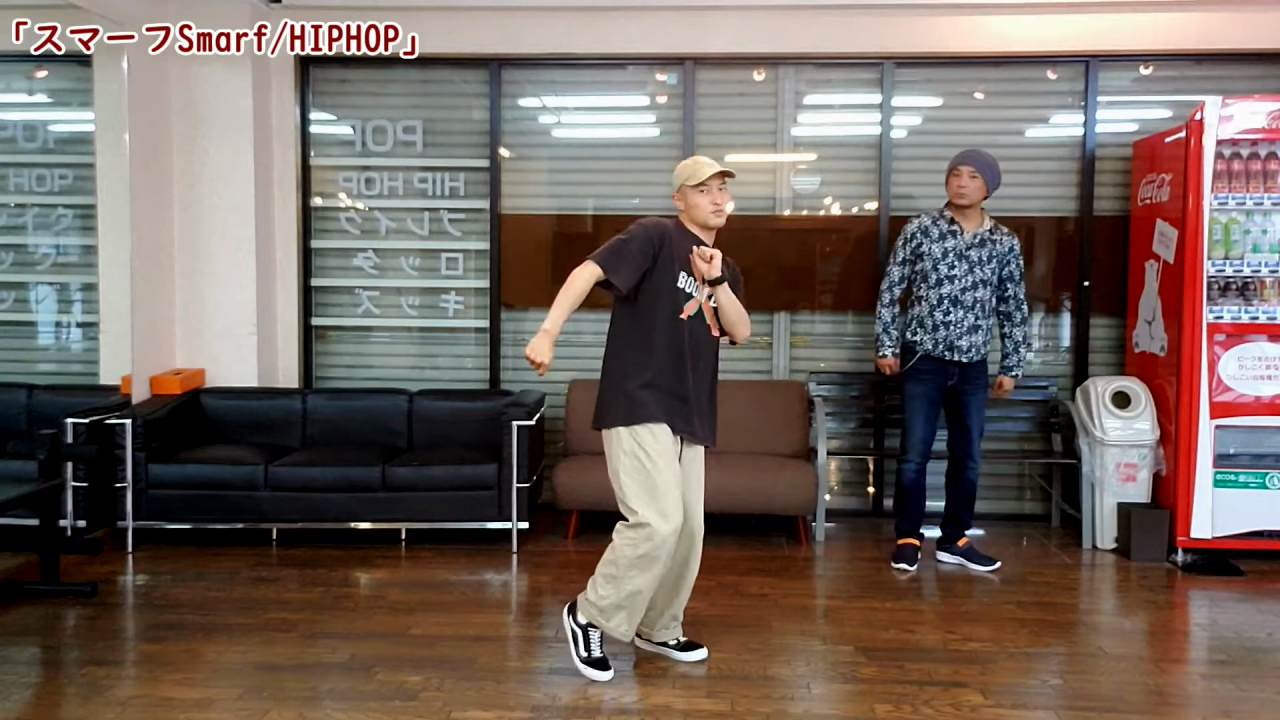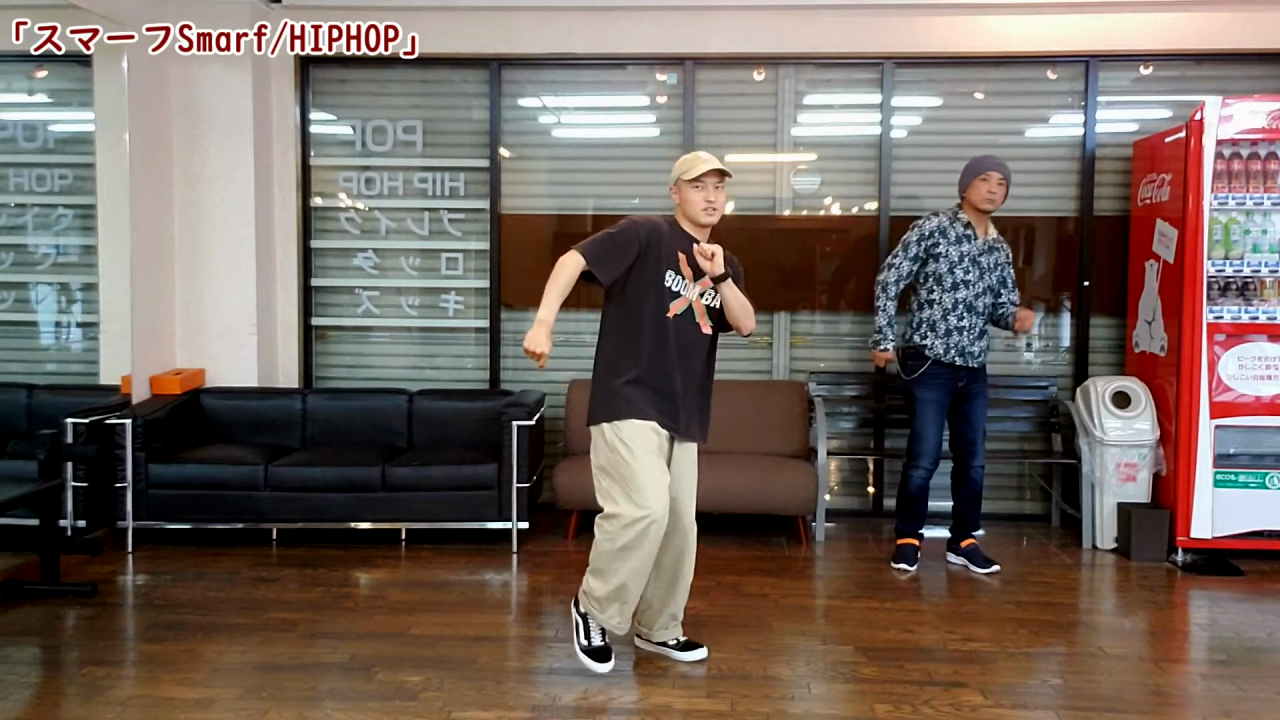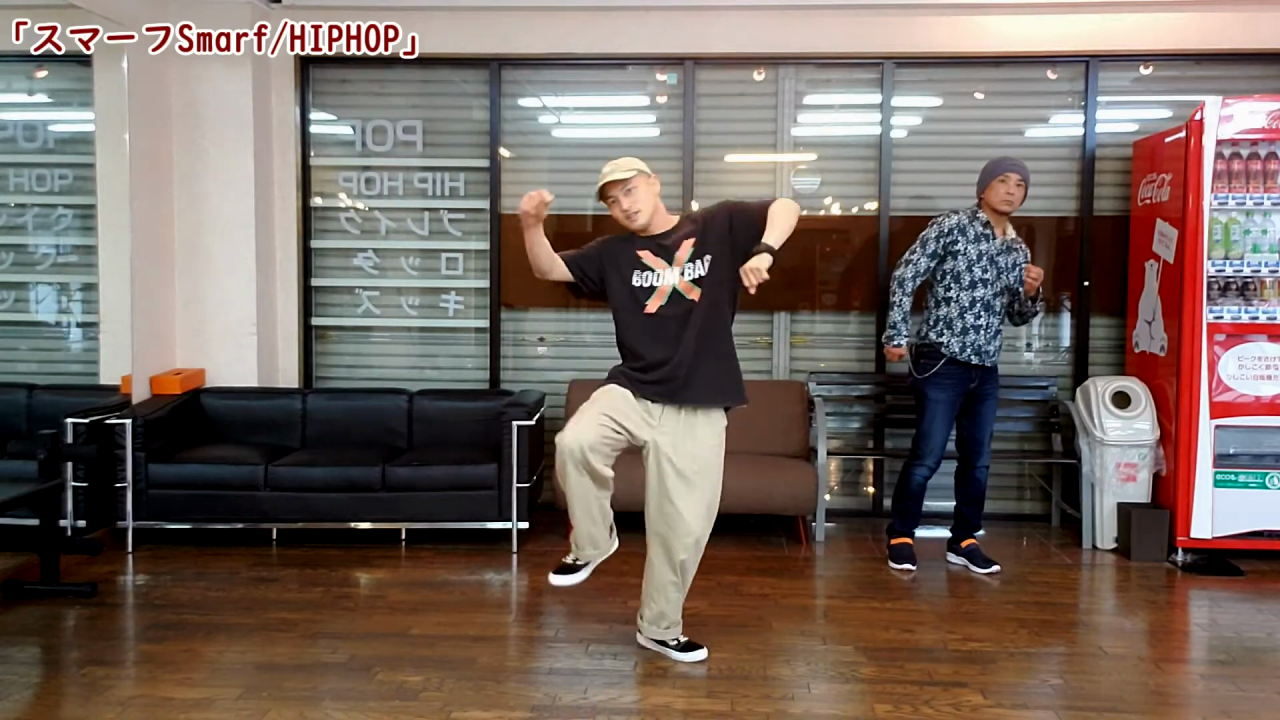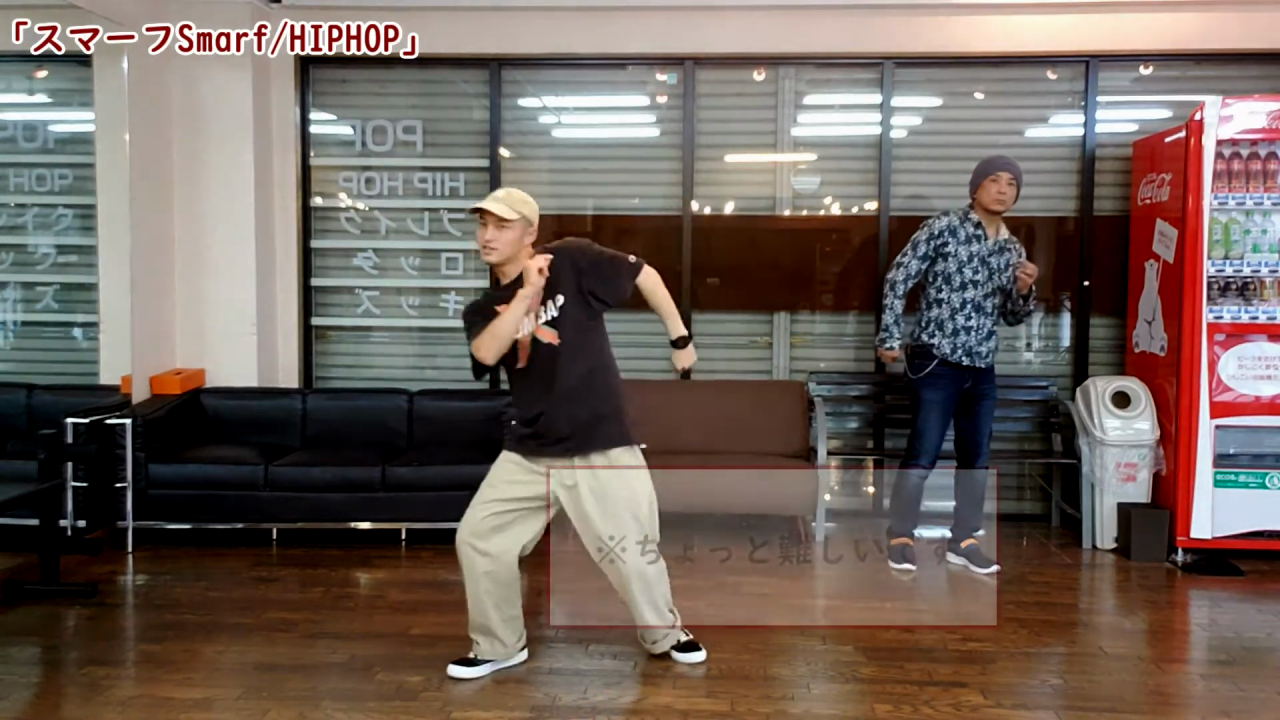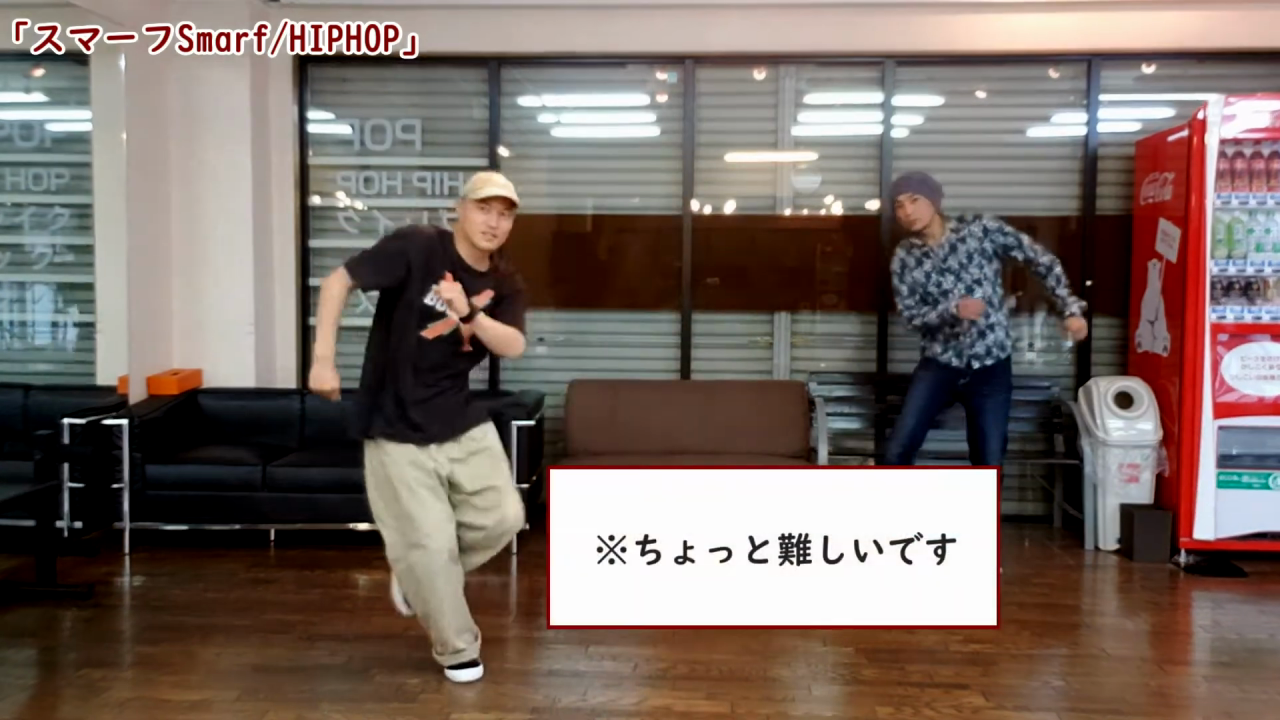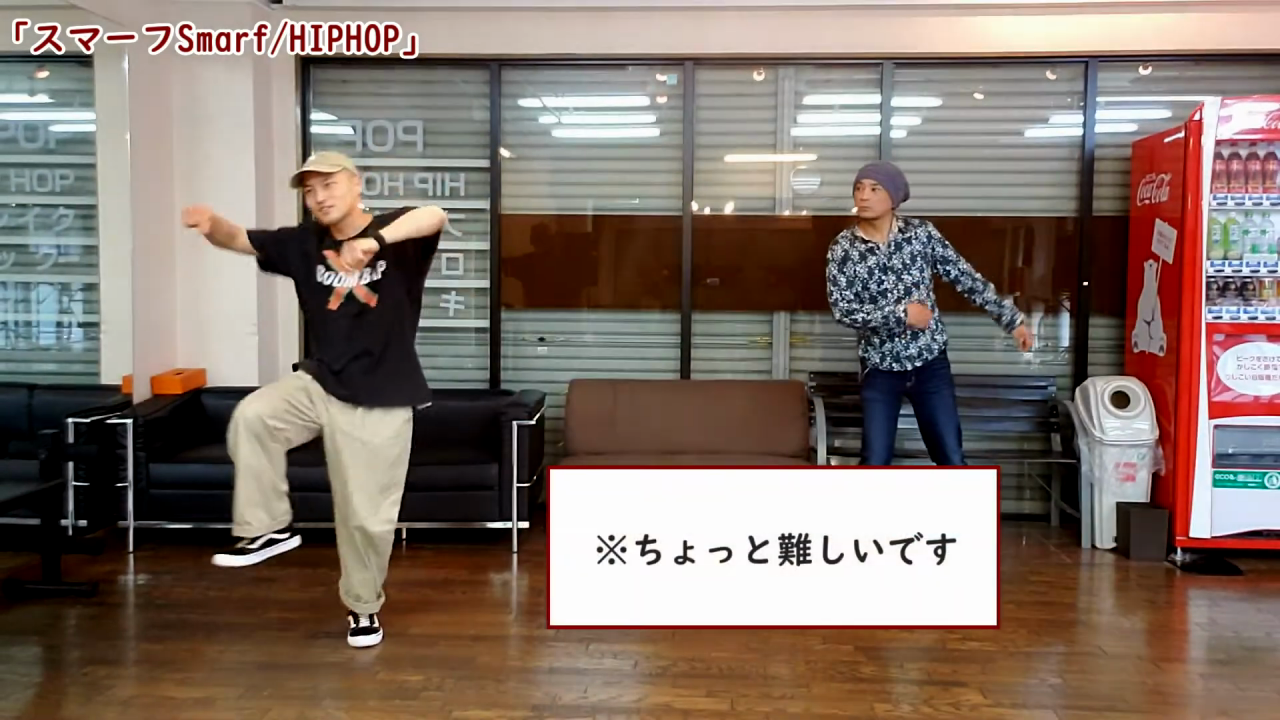
dt=0.7s
person 1, frame 1
left shoulder: (727, 269)
right shoulder: (655, 236)
left elbow: (741, 332)
right elbow: (588, 271)
left wrist: (716, 281)
right wrist: (548, 332)
left hip: (689, 416)
right hip: (637, 407)
left knee: (687, 529)
right knee: (656, 522)
left ankle: (658, 629)
right ankle: (590, 615)
person 1, frame 2
left shoulder: (726, 263)
right shoulder: (643, 234)
left elbow: (746, 325)
right elbow: (573, 260)
left wrist: (718, 277)
right wrist: (542, 323)
left hip: (681, 413)
right hip: (627, 402)
left knee: (679, 526)
right knee: (644, 509)
left ankle: (658, 628)
right ankle: (595, 609)
person 1, frame 3
left shoulder: (718, 225)
right shoulder: (613, 252)
left elbow: (785, 208)
right elbow: (548, 269)
left wrist: (763, 254)
right wrist: (532, 225)
left hip: (698, 403)
right hip: (632, 389)
left knee: (685, 523)
right knee: (575, 442)
left ankle: (660, 628)
right ankle: (592, 541)
person 1, frame 4
left shoulder: (573, 259)
right shoulder: (484, 310)
left elbow: (643, 275)
right elbow: (486, 355)
left wrist: (680, 338)
right wrist: (529, 294)
left hip: (601, 444)
right hip: (529, 452)
left knee: (630, 554)
right knee: (477, 539)
left ankle: (663, 632)
right ankle: (498, 645)
person 1, frame 5
left shoulder: (504, 284)
right shoulder: (415, 245)
left elbow: (513, 348)
right elbow: (339, 283)
left wrist: (467, 315)
right wrist: (322, 359)
left hip: (463, 423)
right hip: (397, 427)
left knee: (502, 521)
right knee: (429, 545)
left ankle: (416, 577)
right ankle: (458, 649)
person 1, frame 6
left shoulder: (398, 226)
right shoulder: (305, 242)
left elbow: (433, 216)
right elbow: (239, 241)
left wrist: (373, 240)
right wrist: (211, 224)
left hip: (383, 394)
right hip: (321, 380)
left knee: (368, 515)
right knee: (250, 419)
left ankle: (363, 606)
right ankle: (269, 528)
person 2, frame 1
left shoulder: (1005, 243)
right shoulder: (920, 229)
left elbow: (1014, 308)
right elbow: (890, 289)
left wrist: (1012, 366)
right wrist: (886, 345)
left hip: (972, 366)
right hip: (923, 360)
left knee: (968, 457)
right knee: (914, 454)
left ankle: (954, 539)
right ankle: (907, 537)
person 2, frame 2
left shoulder: (1000, 250)
right shoulder: (933, 227)
left elbow: (1001, 307)
right elbow: (889, 281)
left wrist: (1017, 317)
right wrist: (884, 339)
left hip: (973, 368)
right hip: (929, 363)
left knee: (972, 460)
right knee: (923, 458)
left ankle: (963, 540)
right ankle: (907, 537)
person 2, frame 3
left shoulder: (1018, 251)
right shoulder: (952, 226)
left elbow: (1017, 316)
right elbow: (906, 275)
left wrist: (1032, 294)
right wrist: (896, 335)
left hip: (985, 369)
right hip: (941, 362)
left knee: (977, 460)
right knee: (926, 456)
left ankle: (963, 540)
right ankle: (900, 536)
person 2, frame 4
left shoulder: (1013, 250)
right shoulder: (943, 227)
left elbow: (1013, 316)
right elbow: (898, 278)
left wrist: (1024, 290)
right wrist: (889, 337)
left hip: (981, 369)
right hip: (936, 363)
left knee: (976, 460)
right knee: (922, 457)
left ankle: (963, 539)
right ankle: (900, 536)
person 2, frame 5
left shoulder: (981, 230)
right shoulder: (905, 257)
left elbow: (1041, 261)
right elbow: (909, 314)
left wrist: (1071, 307)
right wrist: (953, 311)
left hip: (990, 366)
right hip: (939, 364)
left knee: (988, 463)
right knee: (899, 445)
person 2, frame 6
left shoulder: (922, 233)
right shoulder: (843, 248)
left elbow: (967, 279)
right elbow: (843, 310)
left wrist: (1012, 319)
right wrist: (900, 313)
left hip: (930, 363)
right hip: (880, 369)
left knee: (951, 458)
right knee: (875, 463)
